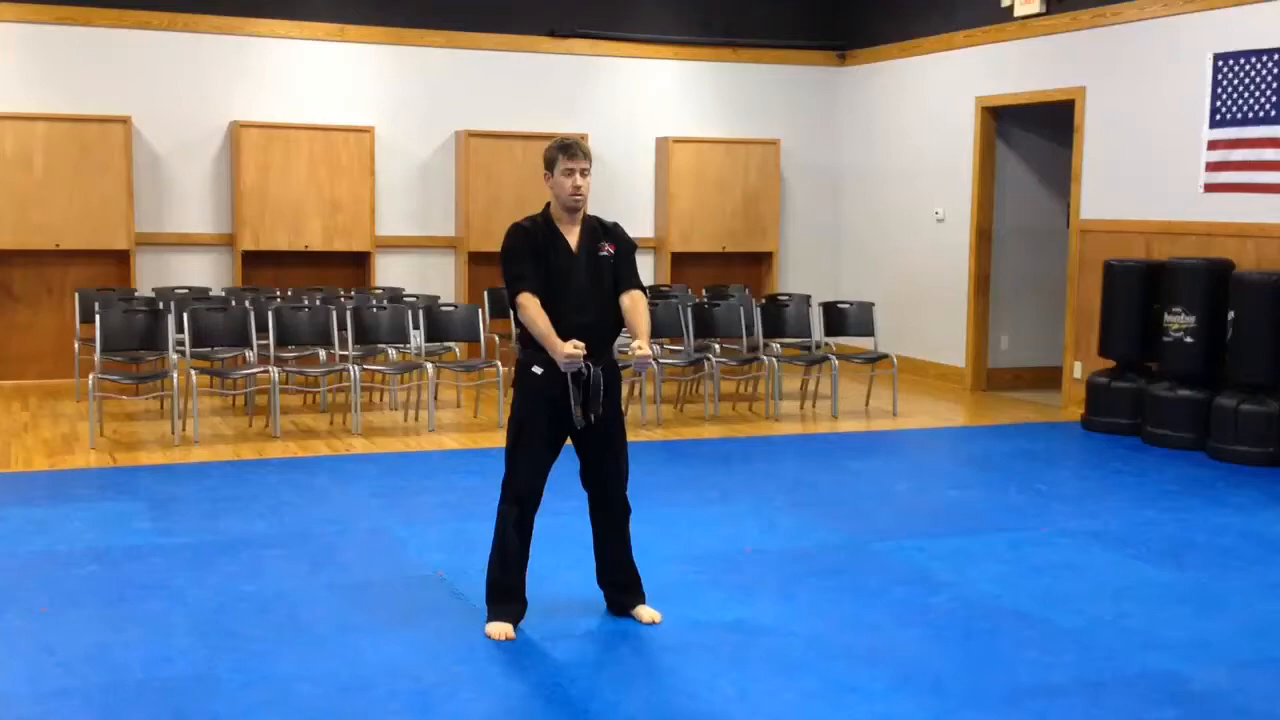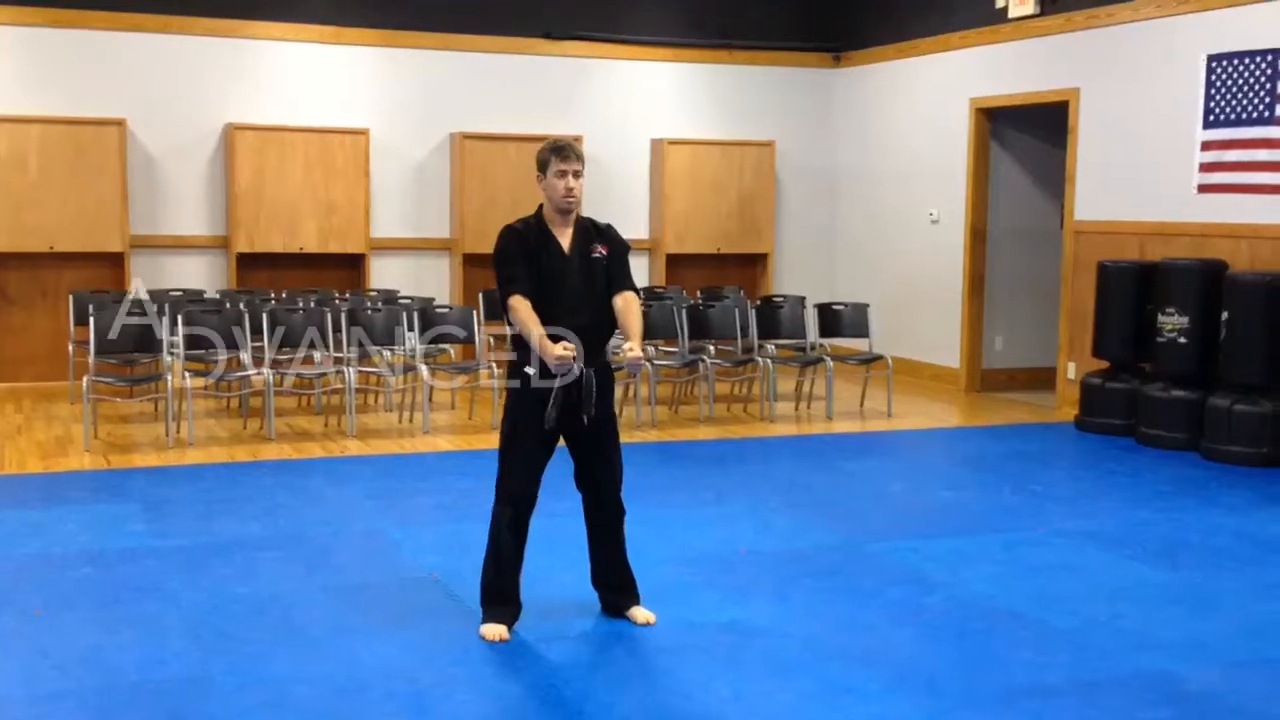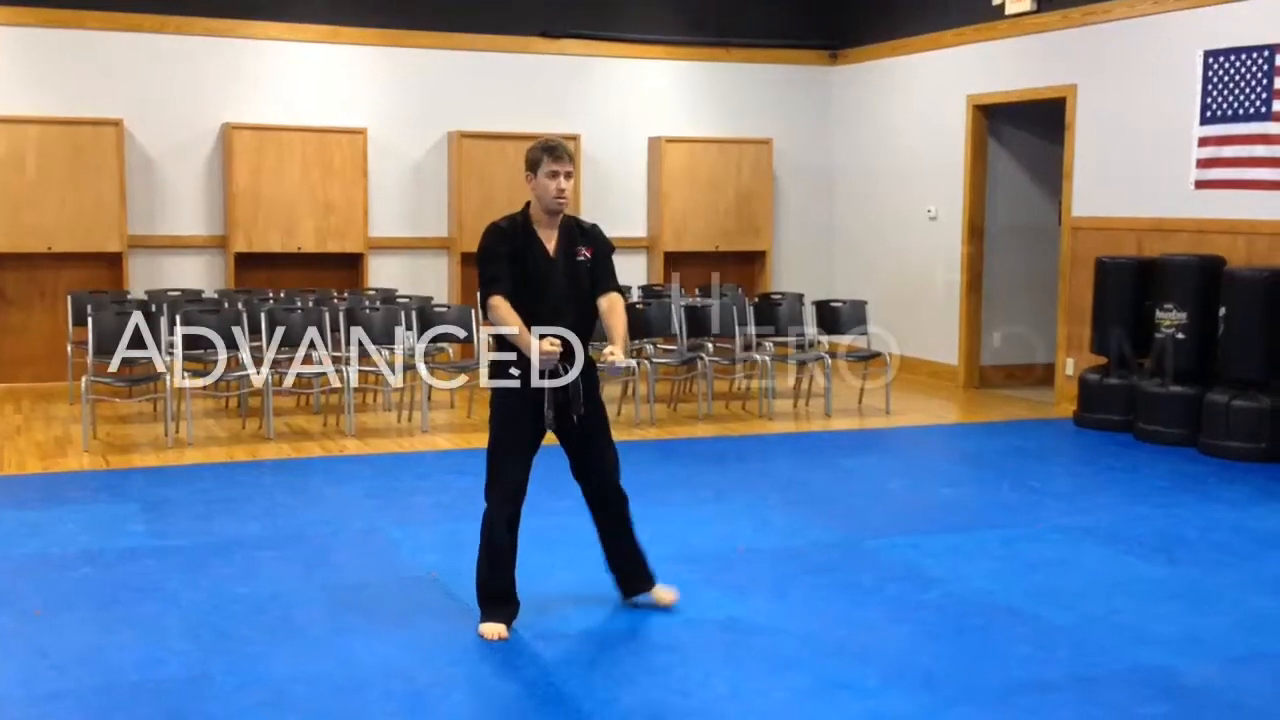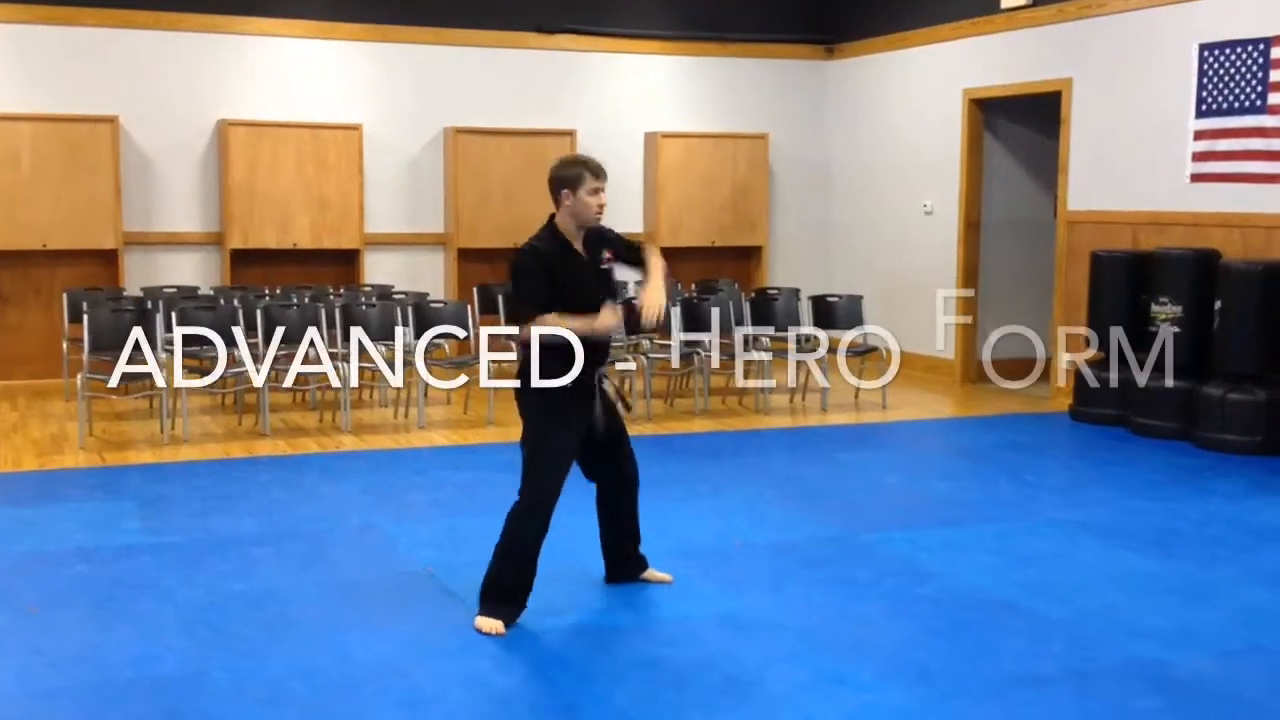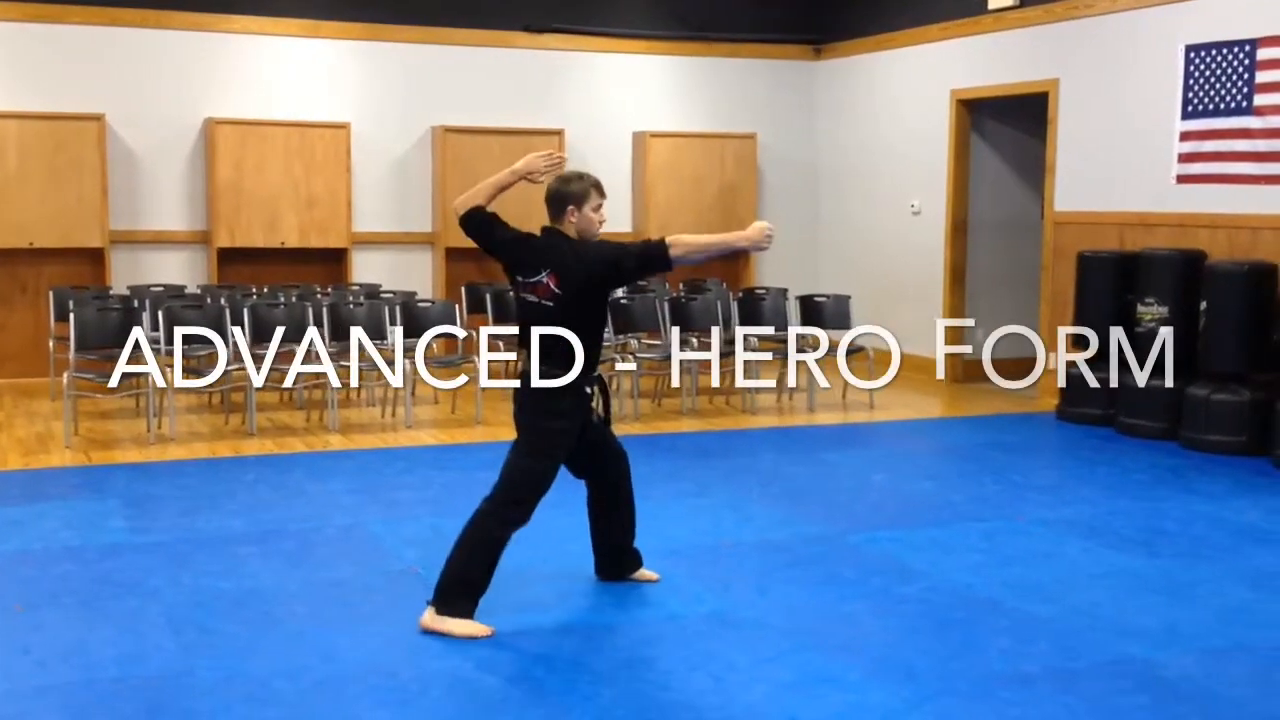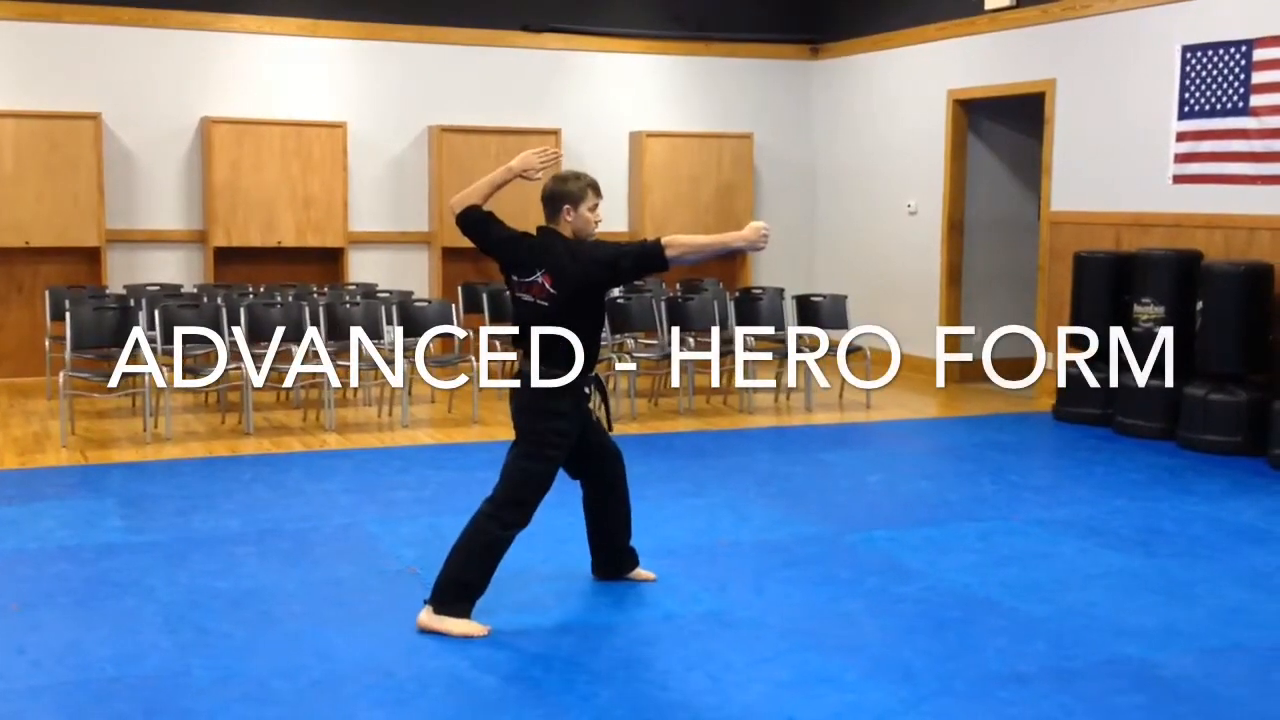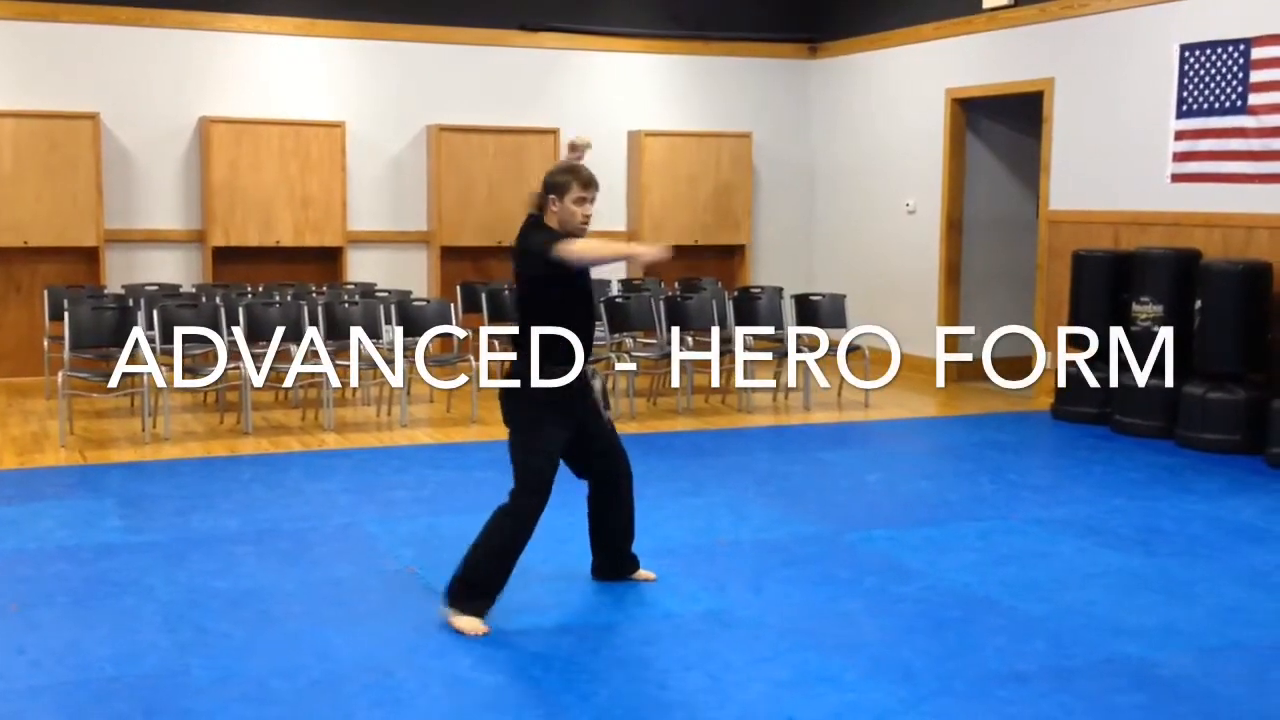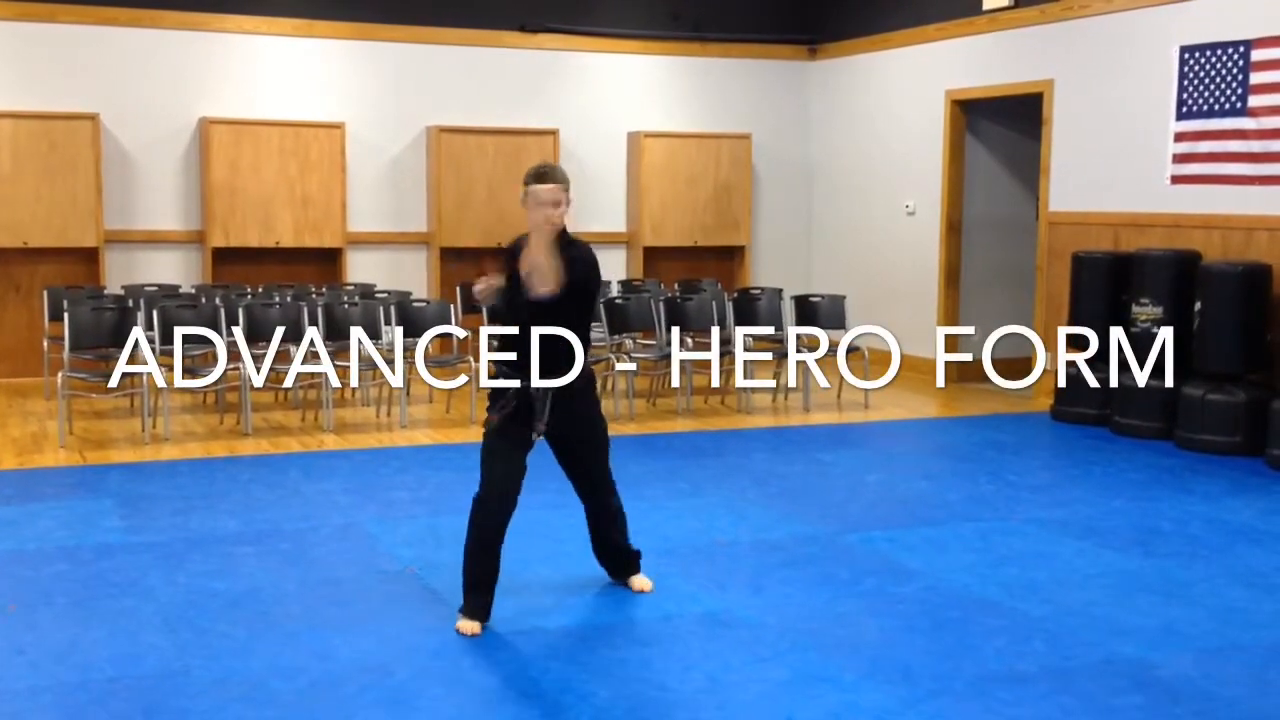
dt=0.4s
person 1, frame 1
left shoulder: (612, 237)
right shoulder: (524, 236)
left elbow: (630, 294)
right elbow: (526, 301)
left wrist: (641, 339)
right wrist: (557, 348)
left hip: (600, 378)
right hip: (542, 380)
left knee: (610, 491)
right knee: (521, 494)
left ankle: (624, 595)
right ankle: (504, 606)
person 1, frame 2
left shoulder: (605, 238)
right shoulder: (517, 238)
left elbow: (623, 296)
right elbow: (517, 302)
left wrist: (633, 342)
right wrist: (546, 346)
left hip: (592, 379)
right hip: (533, 381)
left knee: (605, 492)
right knee: (515, 497)
left ankle: (620, 596)
right ankle: (499, 608)
person 1, frame 3
left shoulder: (590, 238)
right shoulder: (502, 236)
left elbow: (608, 297)
right elbow: (496, 302)
left wrist: (617, 345)
right wrist: (531, 345)
left hip: (577, 376)
right hip: (519, 378)
left knee: (605, 482)
right knee: (505, 495)
left ankle: (637, 581)
right ankle: (496, 607)
person 1, frame 4
left shoulder: (598, 239)
right shoulder: (538, 254)
left elbow: (650, 255)
right elbow: (532, 326)
left wrist: (655, 297)
right wrist: (594, 327)
left hip: (582, 387)
right hip: (550, 391)
left knee: (620, 472)
right knee: (539, 495)
left ankle: (626, 564)
right ankle: (496, 604)
person 1, frame 5
left shoulder: (522, 249)
right shoulder: (590, 260)
left elbow: (466, 209)
right elbow: (672, 250)
left wrist: (518, 172)
right wrist: (742, 239)
left hip: (554, 390)
right hip: (555, 397)
left knee: (610, 466)
right knee: (511, 500)
left ankle: (618, 562)
right ankle: (446, 607)
person 1, frame 6
left shoulder: (519, 250)
right shoulder: (586, 261)
left elbow: (461, 208)
right elbow: (667, 250)
left wrist: (512, 169)
right wrist: (739, 240)
left hip: (547, 389)
right hip: (553, 397)
left knee: (605, 468)
right knee: (512, 502)
left ankle: (615, 562)
right ankle: (443, 607)
person 1, frame 7
left shoulder: (553, 228)
right shoulder: (536, 240)
left elbow: (557, 196)
right elbow: (570, 251)
left wrist: (576, 165)
right wrist: (633, 250)
left hip: (571, 385)
right hip: (535, 392)
left knee: (613, 471)
right knee: (529, 498)
left ankle: (615, 562)
right ankle: (464, 600)
person 1, frame 8
left shoulder: (578, 256)
right shoulder: (515, 248)
left elbow: (545, 289)
left wrist: (546, 223)
right wrist: (489, 291)
left hip: (567, 393)
right hip: (513, 392)
left knee: (596, 487)
right knee: (493, 499)
left ankle: (623, 566)
right ankle: (475, 606)
